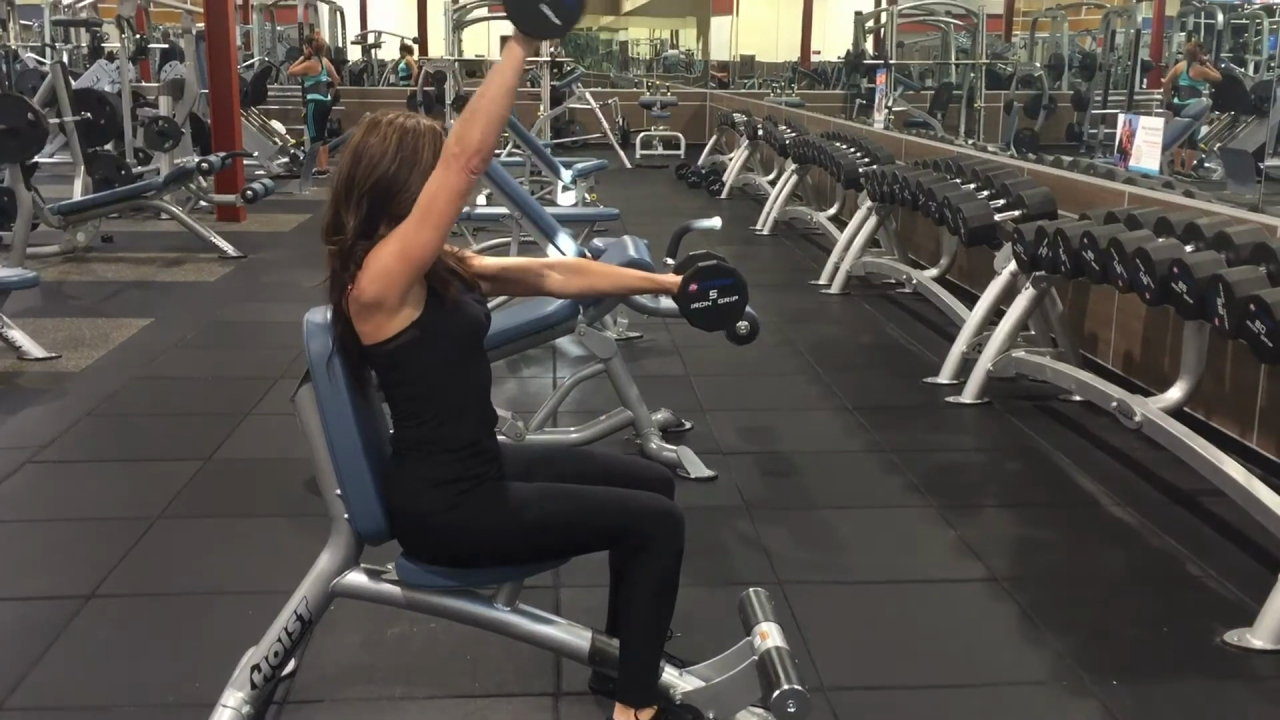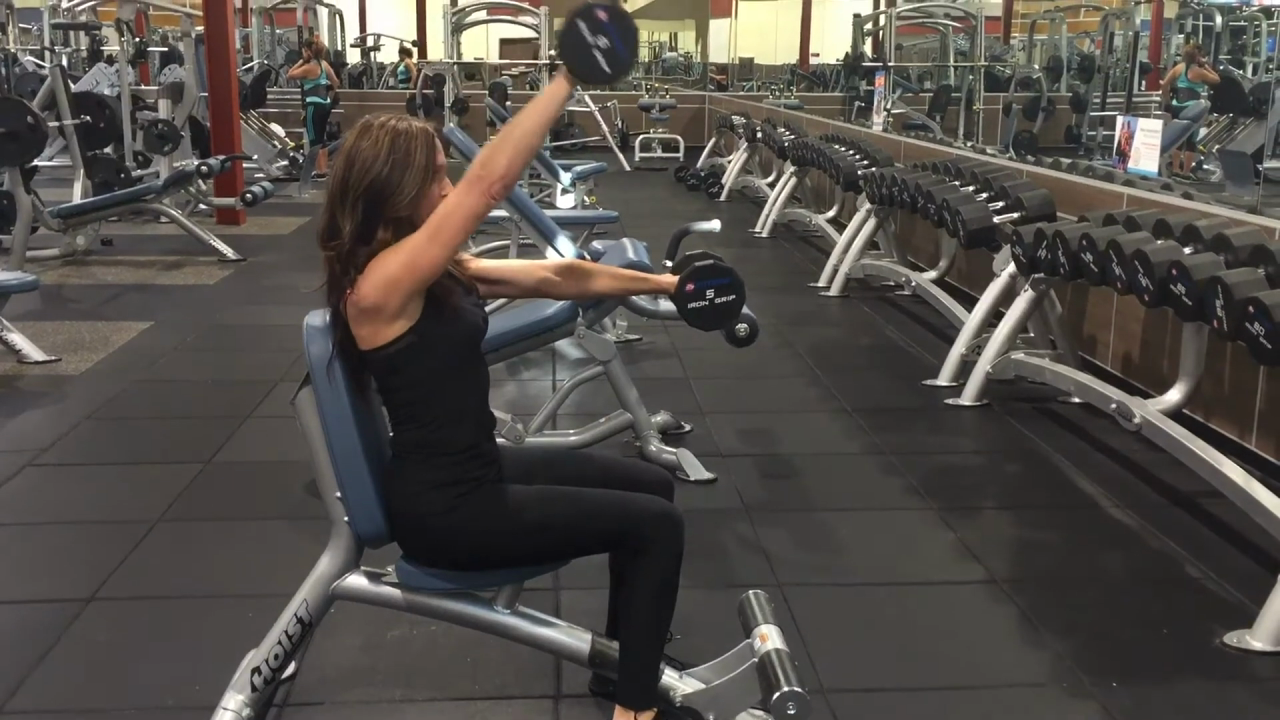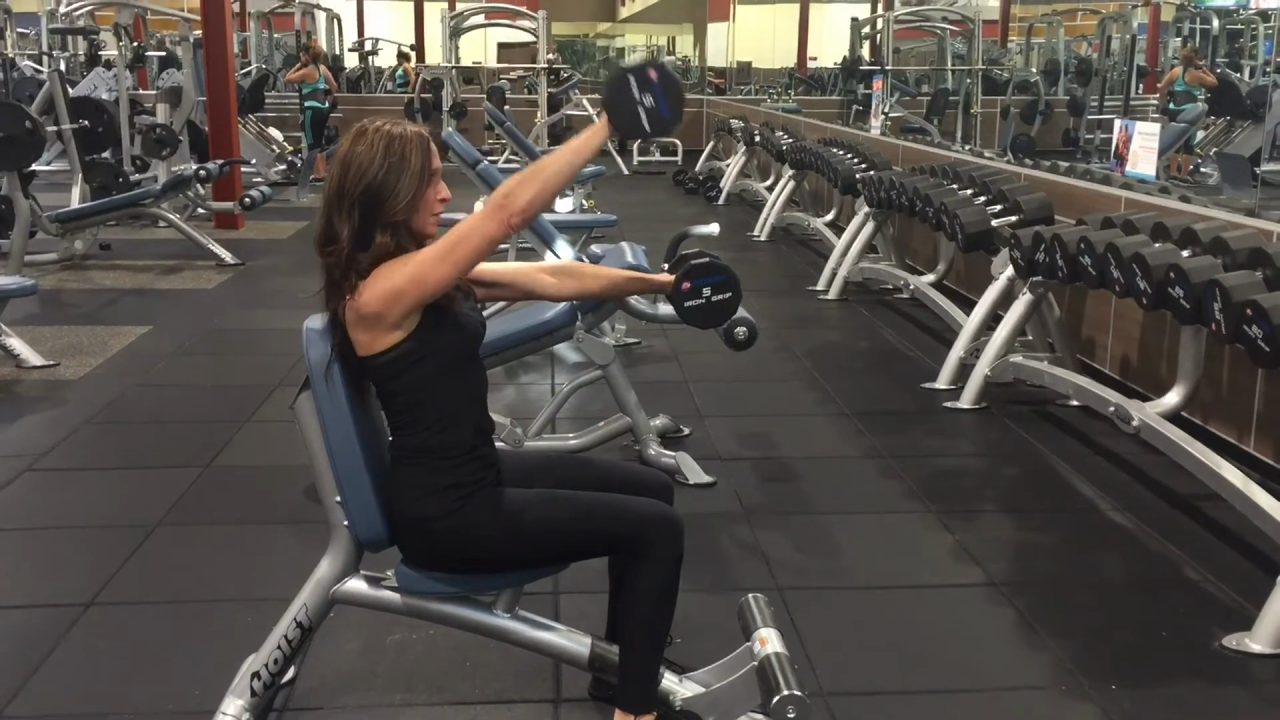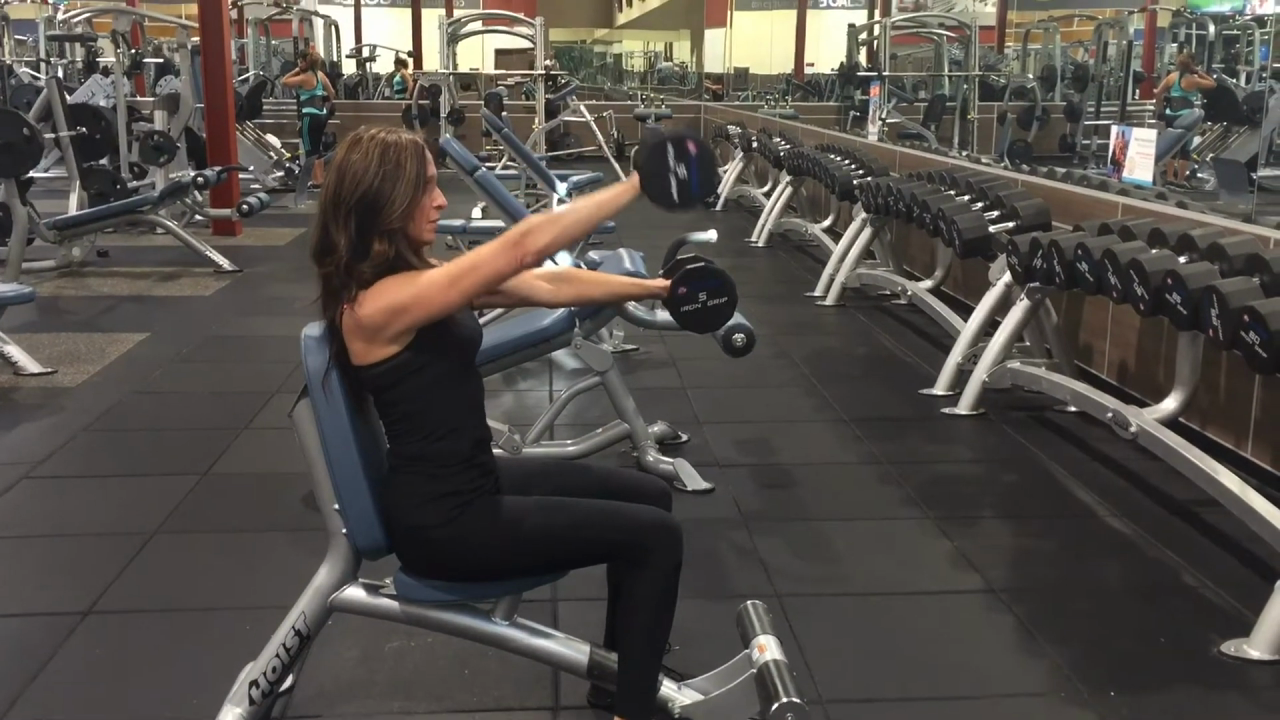
dt=0.2s
person 1, frame 1
left shoulder: (434, 269)
right shoulder: (380, 279)
left elbow: (557, 273)
right elbow: (466, 160)
left wrist: (666, 282)
right wrist: (519, 47)
left hip: (475, 468)
right hip: (444, 506)
left knee: (652, 483)
right knee: (658, 523)
left ankle: (622, 656)
person 1, frame 2
left shoulder: (430, 273)
right shoulder: (378, 284)
left elbow: (555, 275)
right elbow: (486, 184)
left wrist: (663, 283)
right wrist: (563, 82)
left hip: (475, 469)
right hip: (444, 508)
left knee: (651, 485)
right knee: (656, 524)
left ankle: (625, 658)
person 1, frame 3
left shoulder: (419, 278)
right shoulder: (378, 291)
left elbow: (551, 277)
right elbow: (507, 211)
left wrist: (659, 282)
right wrist: (604, 128)
left hip: (474, 474)
right hip: (443, 512)
left knee: (652, 489)
right knee: (656, 529)
left ankle: (622, 664)
person 1, frame 4
left shoulder: (413, 279)
right shoulder: (376, 303)
left elbow: (545, 284)
right elbow: (522, 249)
left wrist: (655, 288)
right wrist: (638, 184)
left hip: (471, 479)
right hip: (442, 520)
left knee: (650, 497)
right knee: (656, 535)
